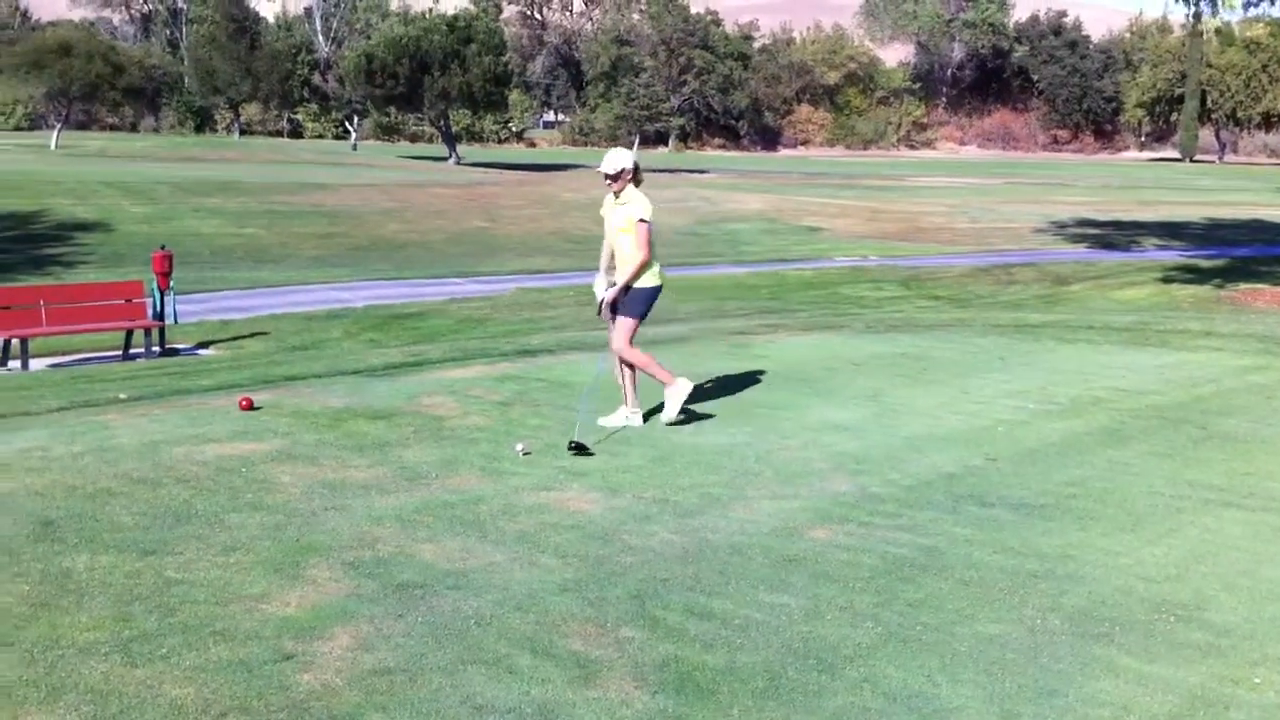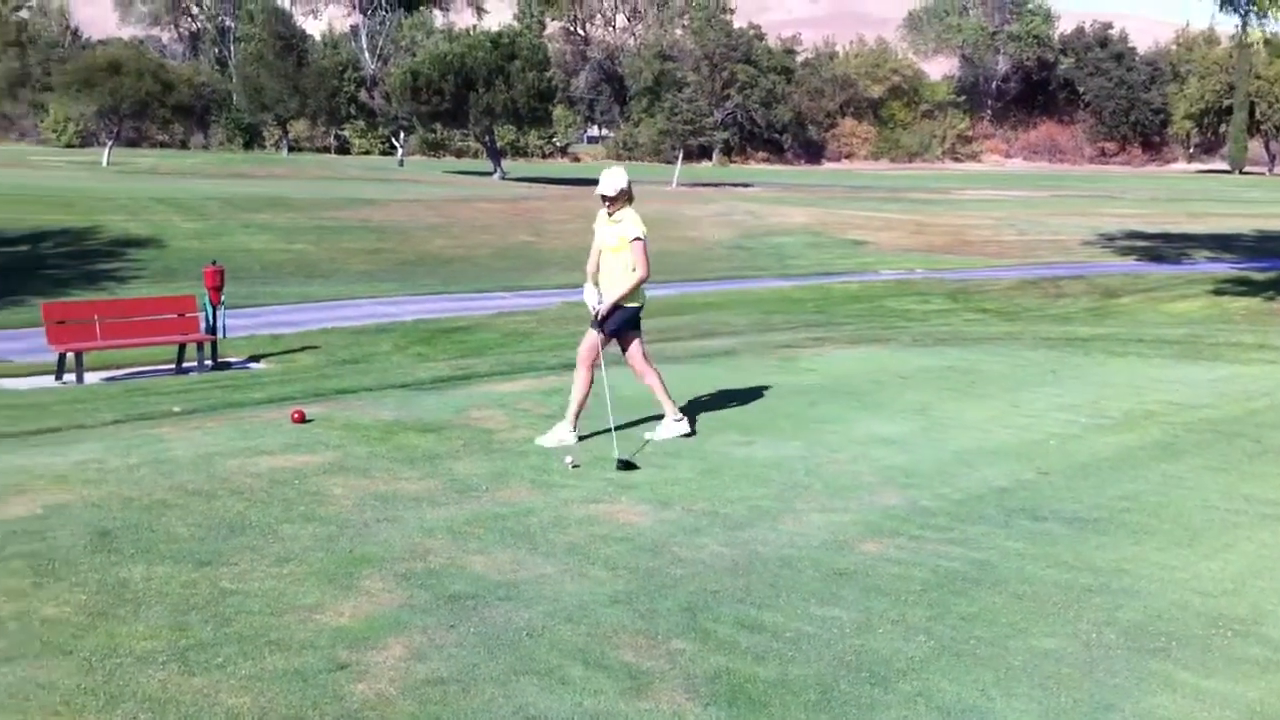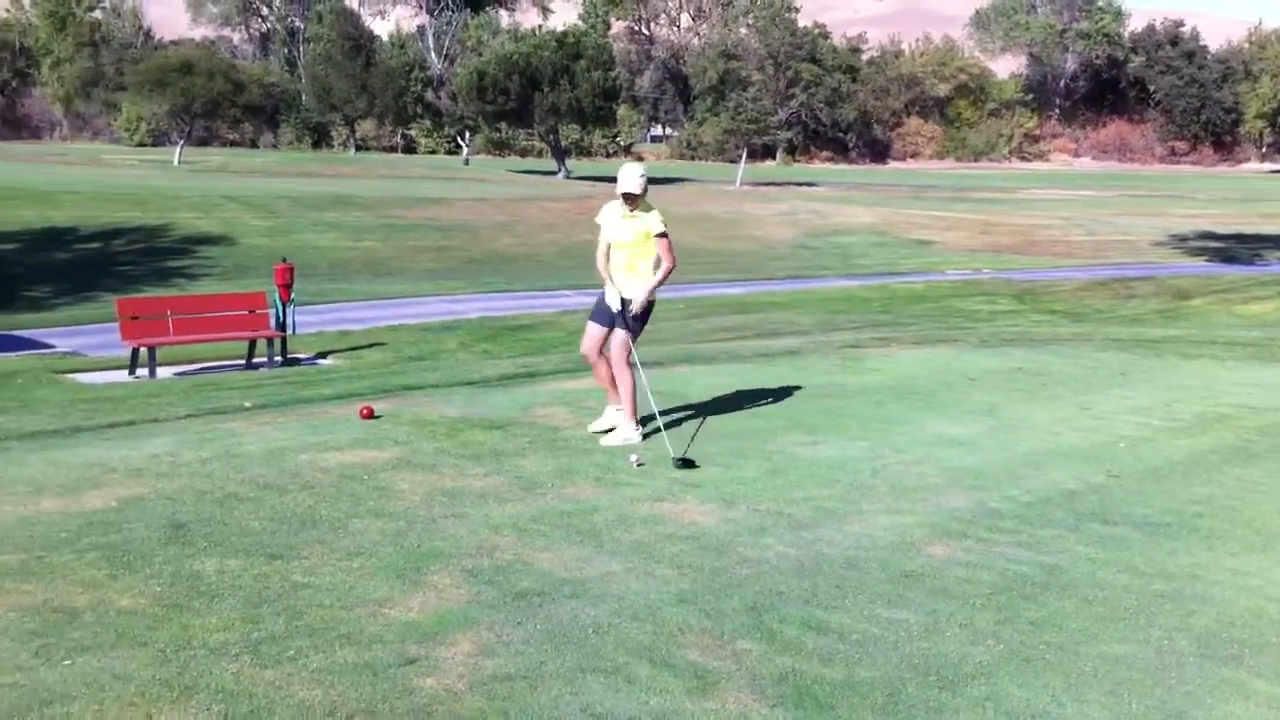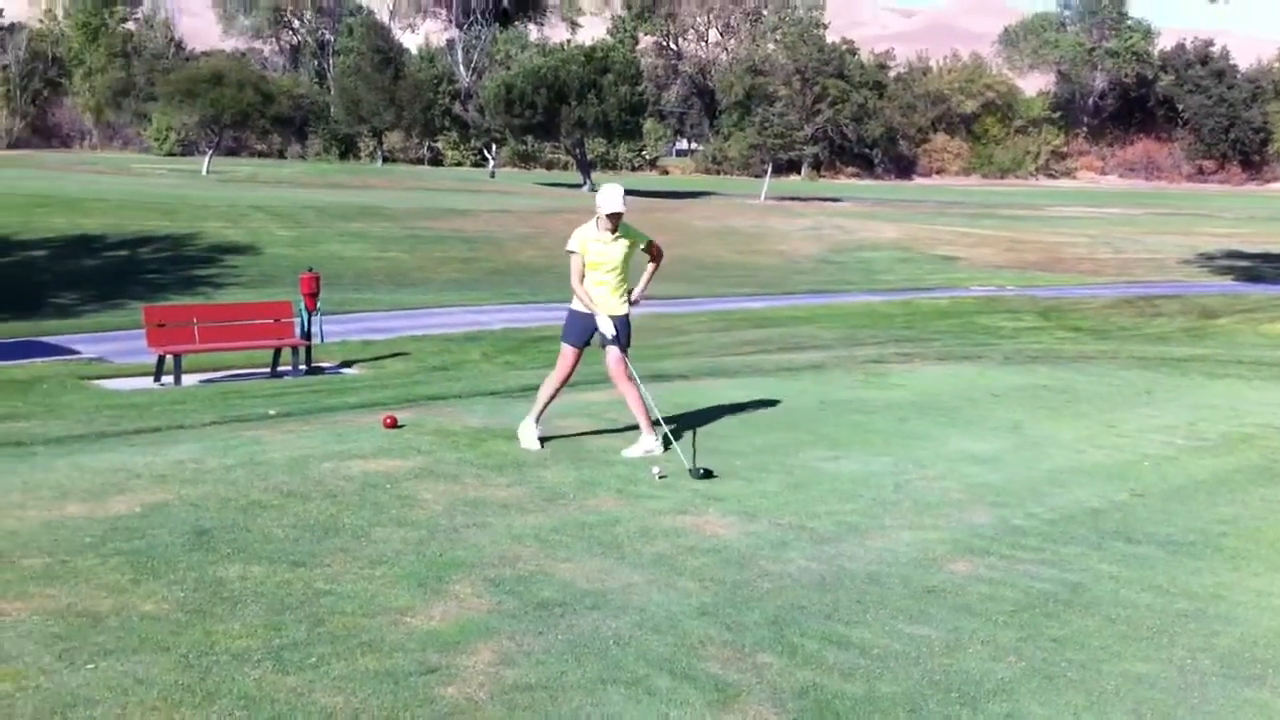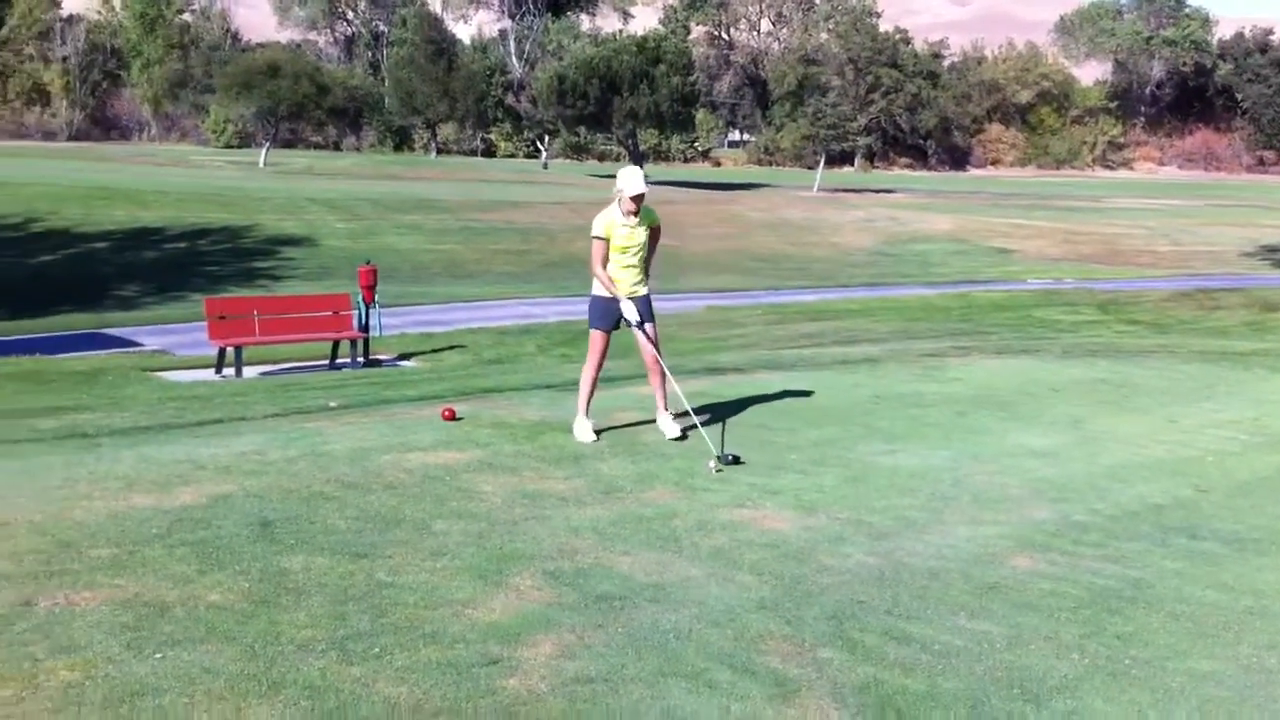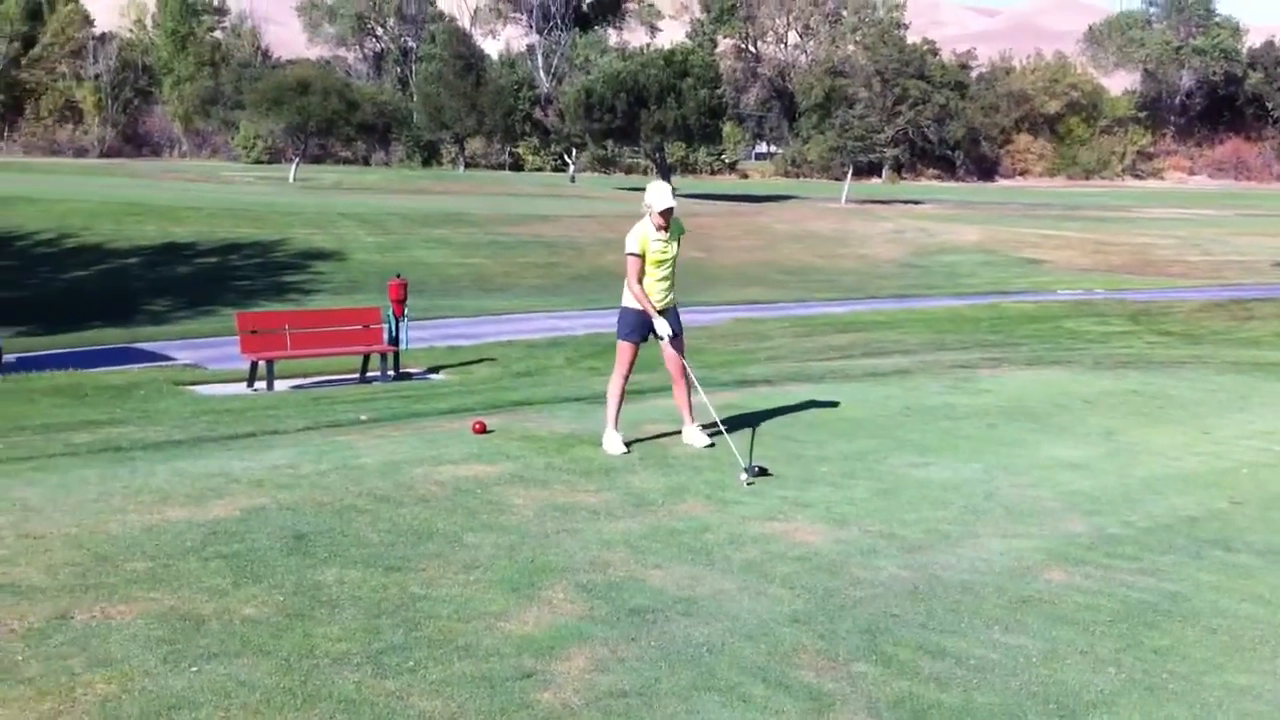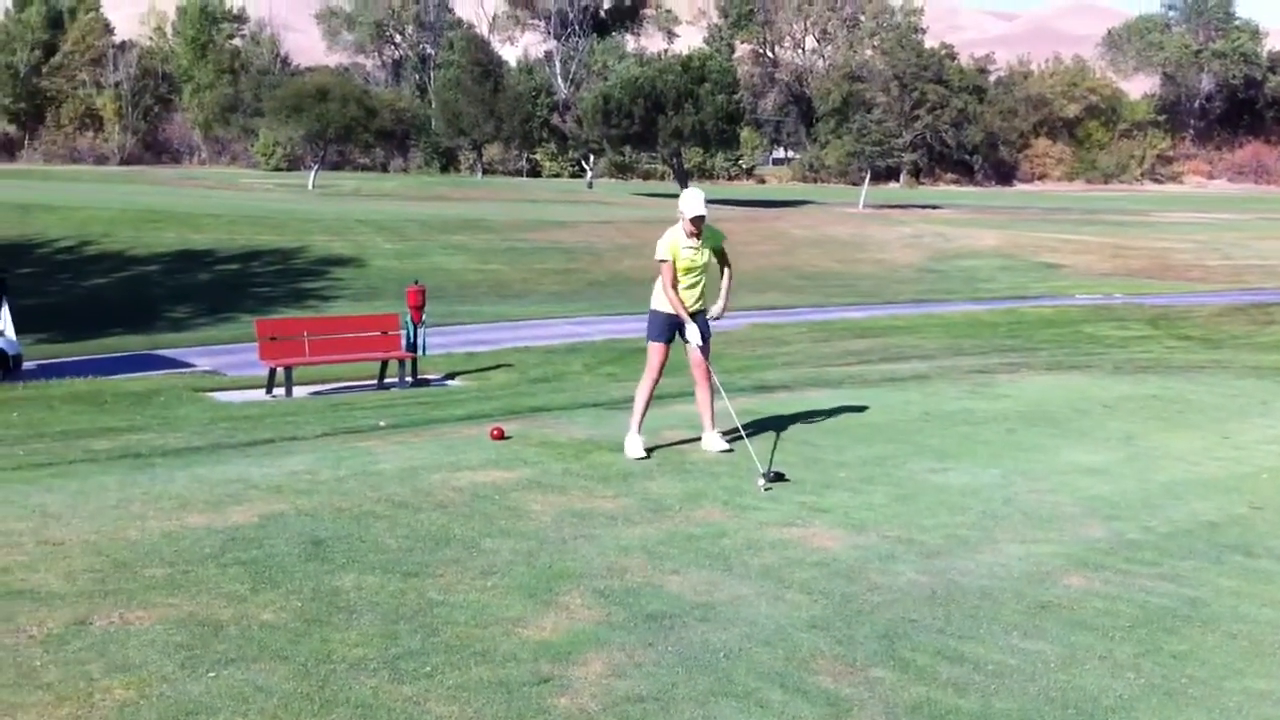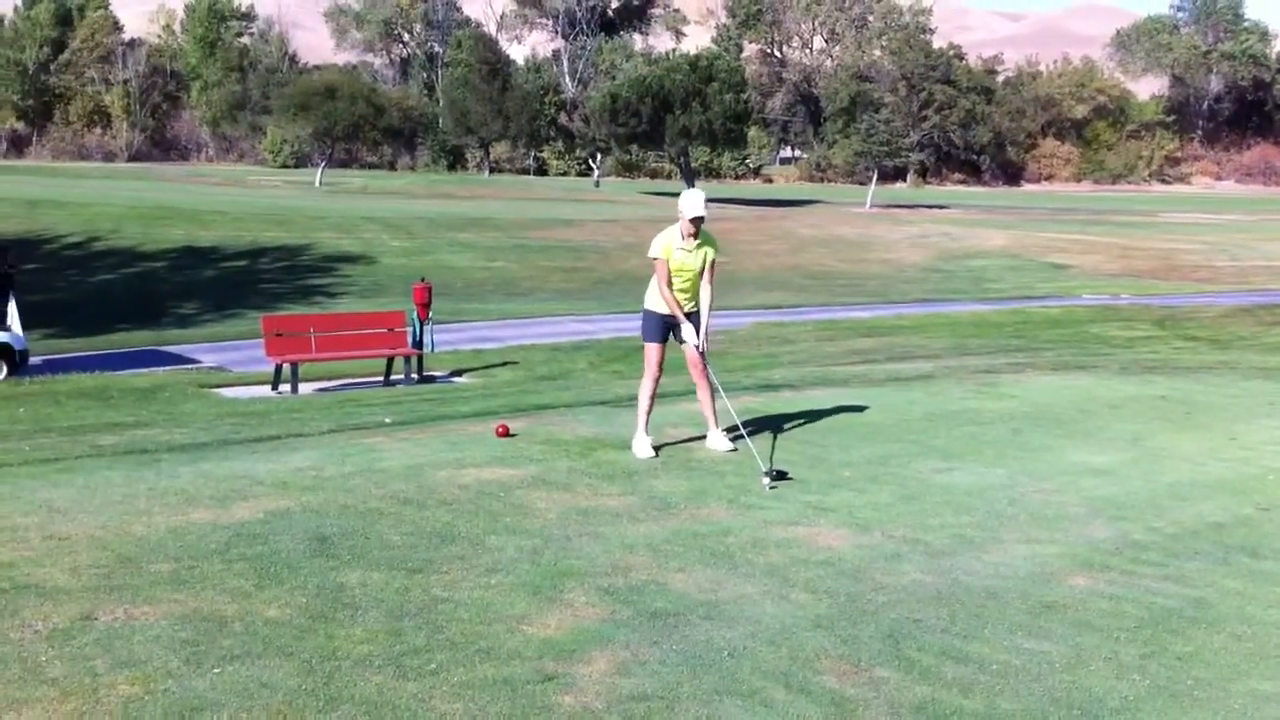
dt=0.3s
person 1, frame 1
left shoulder: (638, 204)
right shoulder: (610, 202)
left elbow: (644, 255)
left wrist: (618, 288)
right wrist: (602, 276)
left hip: (642, 284)
right hip: (625, 283)
left knee: (620, 345)
right knee: (620, 344)
left ankle: (674, 384)
right ankle: (631, 409)
person 1, frame 2
left shoulder: (631, 224)
right shoulder: (603, 217)
left elbow: (643, 273)
right elbow: (594, 256)
left wrist: (611, 302)
right wrist: (590, 285)
left hip: (623, 303)
right hip: (612, 300)
left knee: (584, 358)
right knee: (638, 361)
left ankle: (568, 428)
right ankle: (675, 418)
person 1, frame 3
left shoulder: (652, 219)
right shoulder: (608, 212)
left elbow: (669, 263)
right elbow: (602, 255)
left wrist: (645, 293)
right wrist: (609, 285)
left hip: (639, 297)
right hip: (614, 292)
left knee: (618, 357)
right knee: (589, 349)
left ankle: (631, 427)
right ankle: (616, 406)
person 1, frame 4
left shoulder: (630, 235)
right shoulder: (581, 236)
left elbow: (656, 254)
right elbow: (576, 283)
left wrist: (641, 287)
right wrist: (598, 314)
left hip: (616, 313)
right hip: (583, 310)
left knee: (619, 373)
right knee: (562, 372)
left ankle: (649, 437)
right ankle: (531, 423)
person 1, frame 5
left shoulder: (648, 215)
right shoulder: (604, 220)
right elbow: (597, 267)
right wrist: (622, 300)
left hip: (638, 294)
right hip: (606, 296)
left knee: (652, 356)
right knee: (596, 358)
left ankle: (663, 414)
right ankle: (582, 419)
person 1, frame 6
left shoulder: (676, 226)
right shoulder: (638, 235)
right elbow: (633, 283)
right wrist: (655, 317)
left hip: (667, 306)
right hip: (637, 308)
left knee: (678, 368)
right knee: (623, 370)
left ankle: (689, 427)
right ankle: (611, 432)
person 1, frame 7
left shoulder: (713, 236)
right shoulder: (668, 241)
left elbow: (725, 266)
right elbow: (668, 288)
left wrist: (723, 299)
right wrist: (688, 323)
left hip: (697, 311)
right hip: (665, 310)
left knee: (702, 371)
right knee: (653, 372)
left ankle: (709, 433)
right ankle: (634, 435)
person 1, frame 8
left shoulder: (709, 243)
right shoulder: (663, 240)
left elbow: (706, 285)
right elbow: (663, 287)
left wrist: (703, 324)
right wrist: (684, 323)
left hip: (690, 311)
right hip: (658, 310)
left knee: (699, 370)
right knee: (653, 371)
left ankle: (714, 432)
right ankle: (641, 435)
